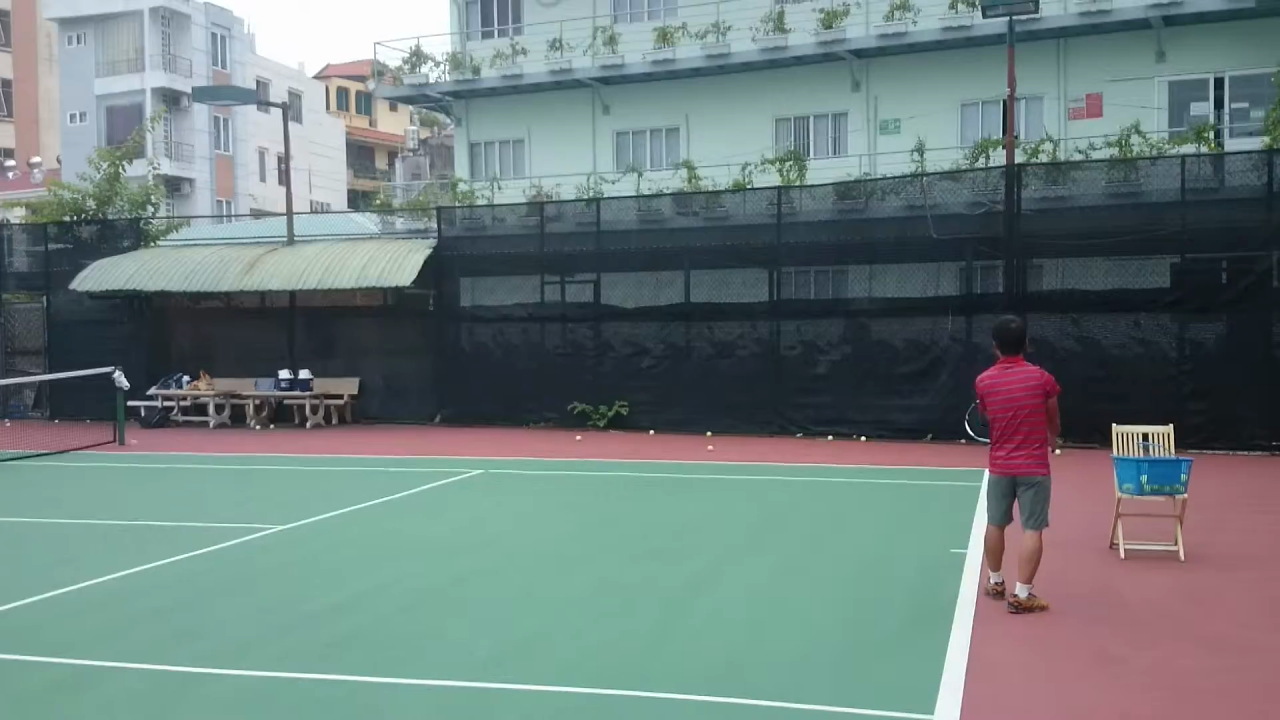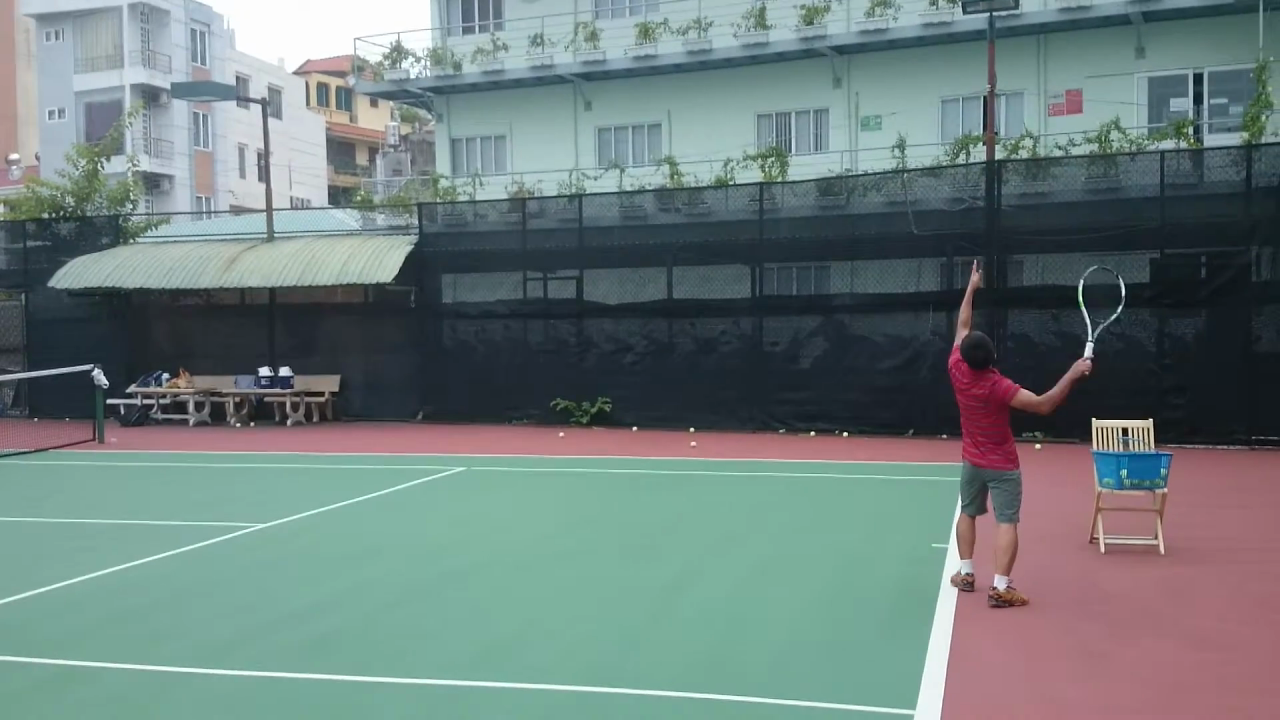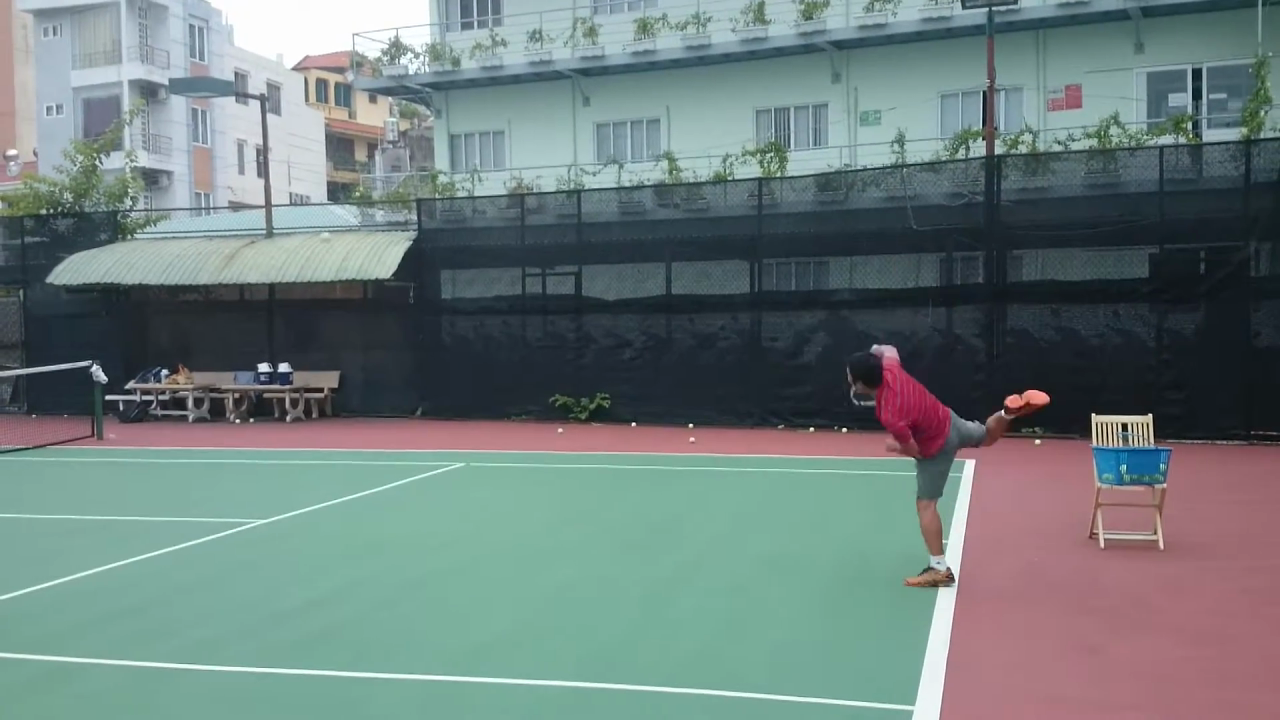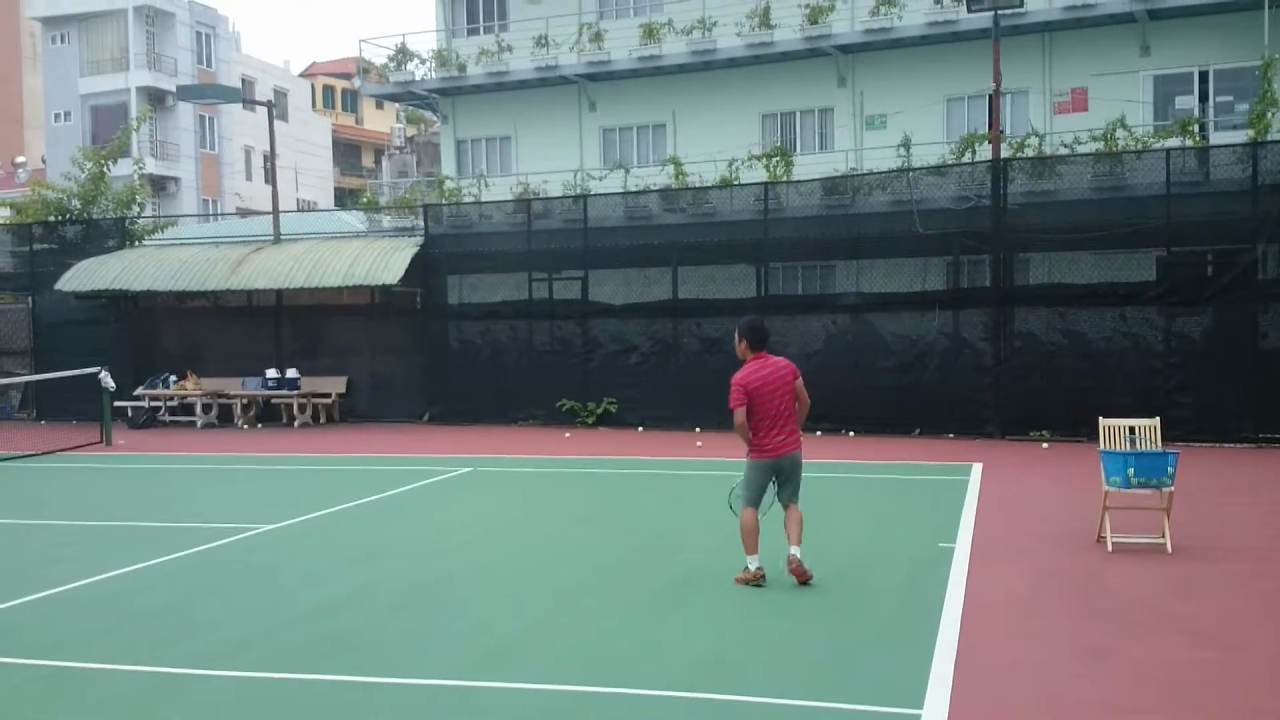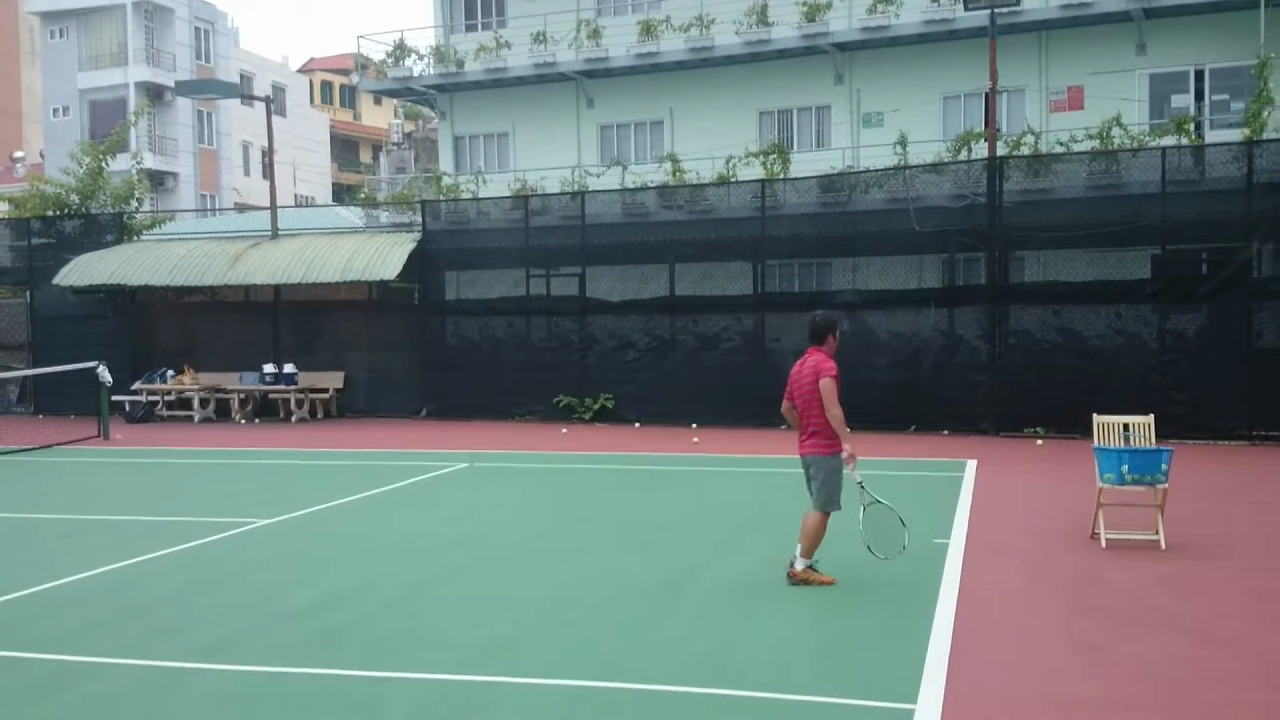
dt=1s
person 1, frame 1
left shoulder: (984, 381)
right shoulder: (1042, 378)
right elbow: (1054, 425)
right wrist: (1047, 441)
left hip: (1000, 467)
right hip: (1034, 467)
left knee: (995, 525)
right knee: (1032, 530)
left ankle: (995, 583)
right ankle: (1021, 595)
person 1, frame 2
left shoulder: (957, 371)
right shoulder: (999, 387)
left elbow: (962, 327)
right elbow: (1042, 405)
left wrist: (971, 287)
right wrist: (1073, 373)
left hip: (972, 462)
right hip: (1003, 466)
left knee: (967, 514)
right knee: (1007, 523)
left ankle: (965, 573)
right ankle: (1000, 587)
person 1, frame 3
left shoulder: (889, 415)
right shoulder: (889, 369)
left elbow: (914, 450)
right elbow: (892, 351)
left wrist: (895, 446)
right wrist: (877, 350)
left hip: (935, 446)
right hip: (949, 421)
left knee: (925, 504)
right knee: (986, 436)
left ankle: (939, 568)
right ankle: (1008, 412)
person 1, frame 4
left shoulder: (741, 379)
right shoulder: (786, 366)
left elbow: (739, 422)
right elbow: (805, 402)
left wrist: (749, 443)
left hip: (761, 454)
right hip: (791, 449)
left knee: (749, 507)
right knee: (791, 504)
left ankle: (754, 568)
right ankle: (795, 555)
person 1, frame 5
left shoulder: (798, 367)
right shoulder: (825, 365)
left elbow: (786, 409)
right elbow: (831, 407)
right wrist: (846, 441)
left hip: (807, 448)
right hip: (826, 449)
left knee: (818, 505)
right knee: (822, 509)
left ankle: (800, 557)
right ankle: (801, 567)
